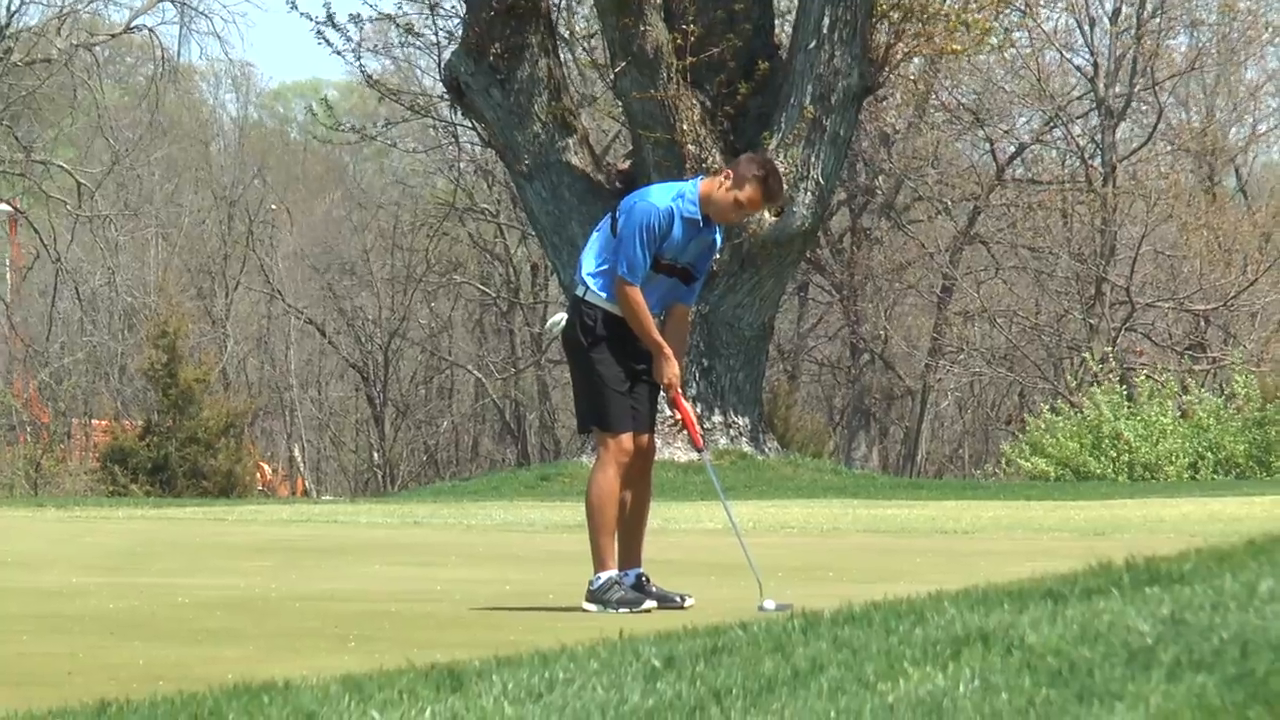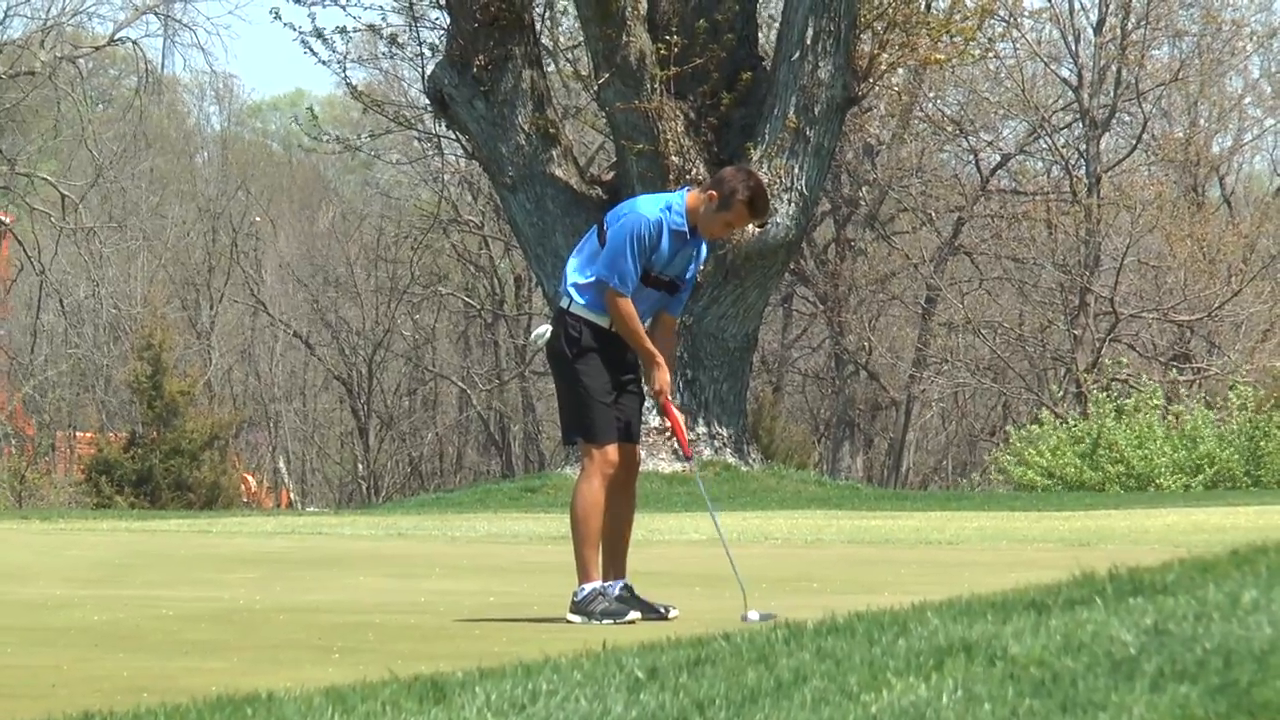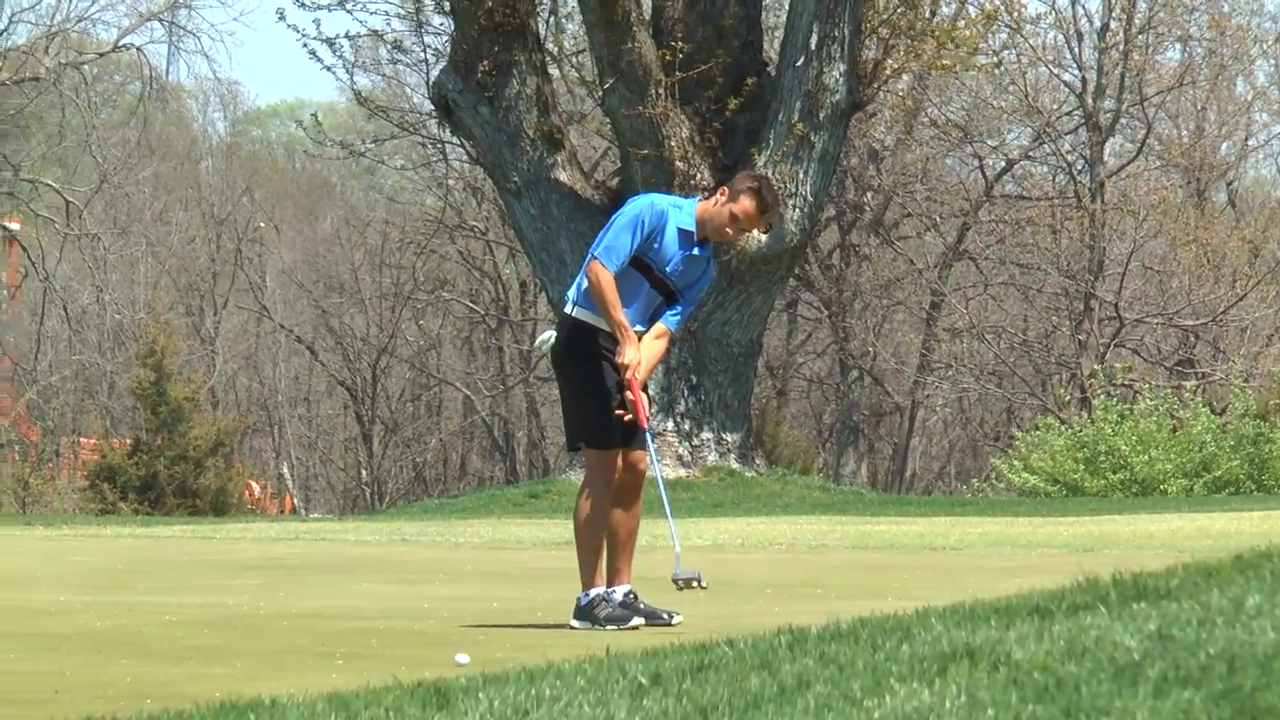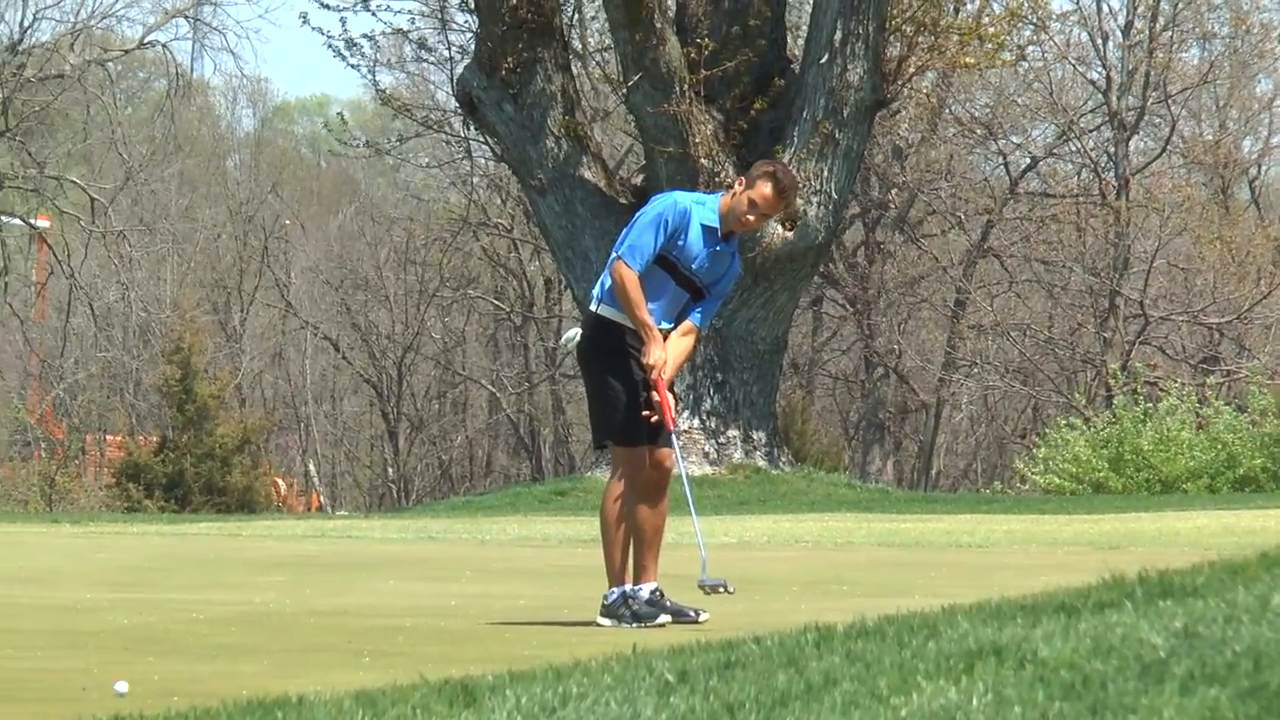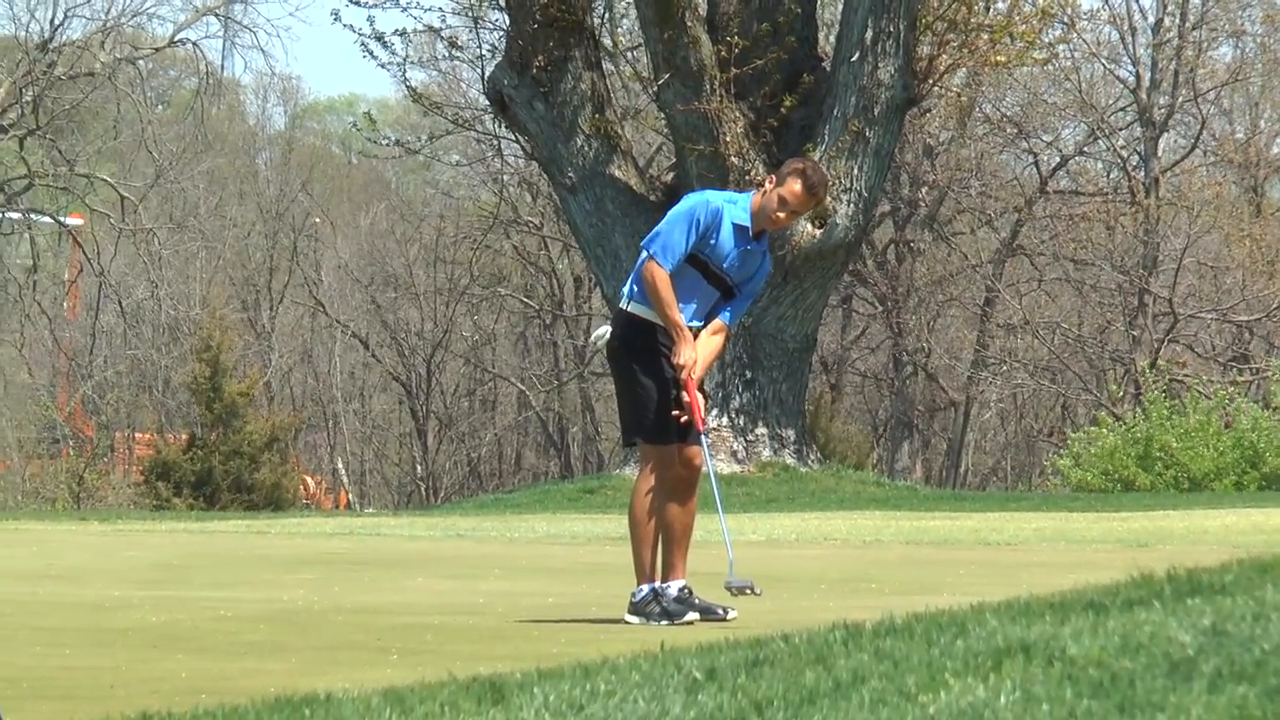
dt=1s
person 1, frame 1
left shoulder: (710, 236)
right shoulder: (654, 206)
left elbow: (679, 308)
right elbow: (625, 285)
left wrist: (673, 376)
right wrist: (663, 354)
left hip: (638, 332)
right hip: (597, 323)
left knee: (642, 453)
right knee: (616, 449)
left ankle: (631, 576)
right ankle: (603, 581)
person 1, frame 2
left shoulder: (697, 246)
right shoulder: (643, 217)
left elbow: (665, 319)
right elbow: (616, 297)
left wrist: (665, 390)
right wrist: (654, 363)
left hip: (623, 342)
right hip: (582, 333)
left knee: (627, 464)
right knee: (602, 460)
left ankle: (617, 587)
right ankle: (587, 593)
person 1, frame 3
left shoulder: (704, 268)
right shoulder: (651, 211)
left elbow: (661, 331)
right elbow: (598, 269)
left wrist: (638, 382)
right wrist: (625, 339)
left hip: (629, 350)
right hip: (587, 336)
left knee: (634, 468)
right knee: (605, 466)
left ankle: (620, 592)
right ankle: (590, 598)
person 1, frame 4
left shoulder: (730, 263)
right shoulder: (675, 208)
left elbow: (689, 328)
right elbow: (622, 269)
left wrist: (664, 379)
right wrist: (652, 339)
left hip: (655, 346)
right hip: (613, 334)
left knee: (659, 466)
right knee: (630, 464)
left ankle: (646, 590)
right ankle: (616, 596)
person 1, frame 5
left shoulder: (761, 262)
right shoulder: (707, 207)
left elbow: (719, 326)
right elbow: (653, 267)
left wrist: (694, 380)
right wrist: (681, 338)
left hip: (684, 345)
right hip: (643, 332)
left knee: (688, 463)
right knee: (659, 461)
left ankle: (674, 588)
right ankle: (644, 594)
